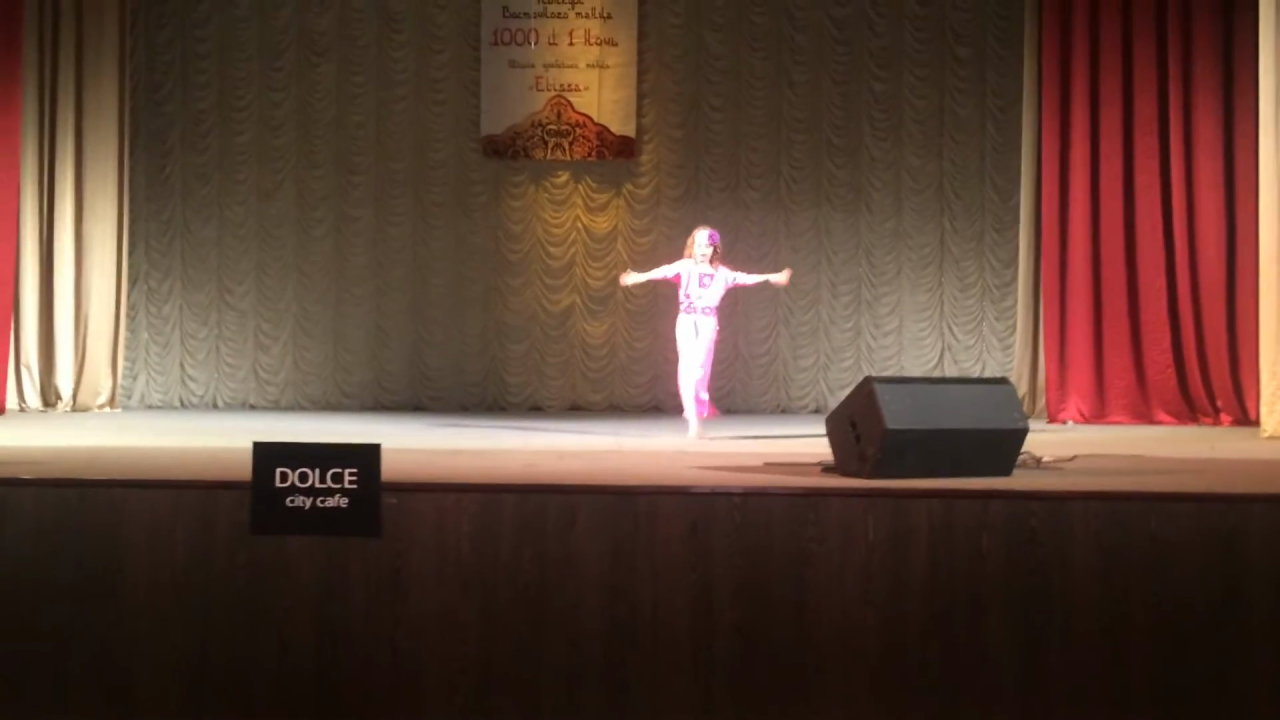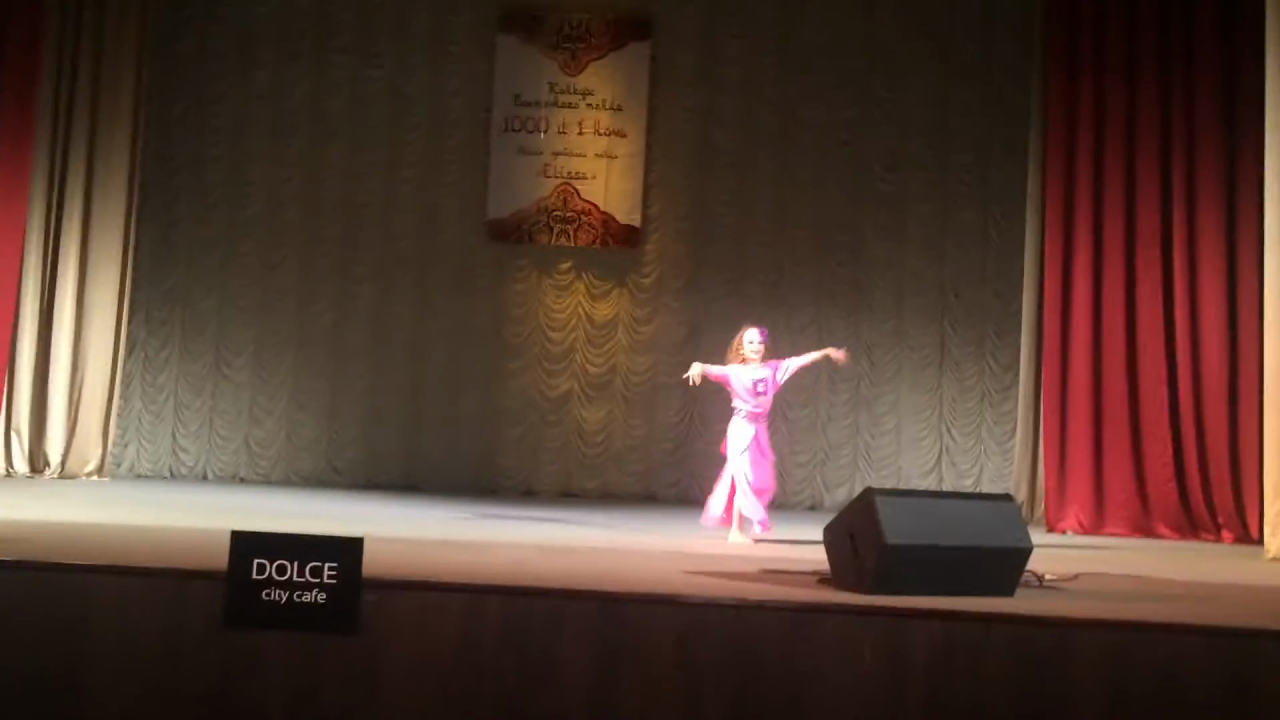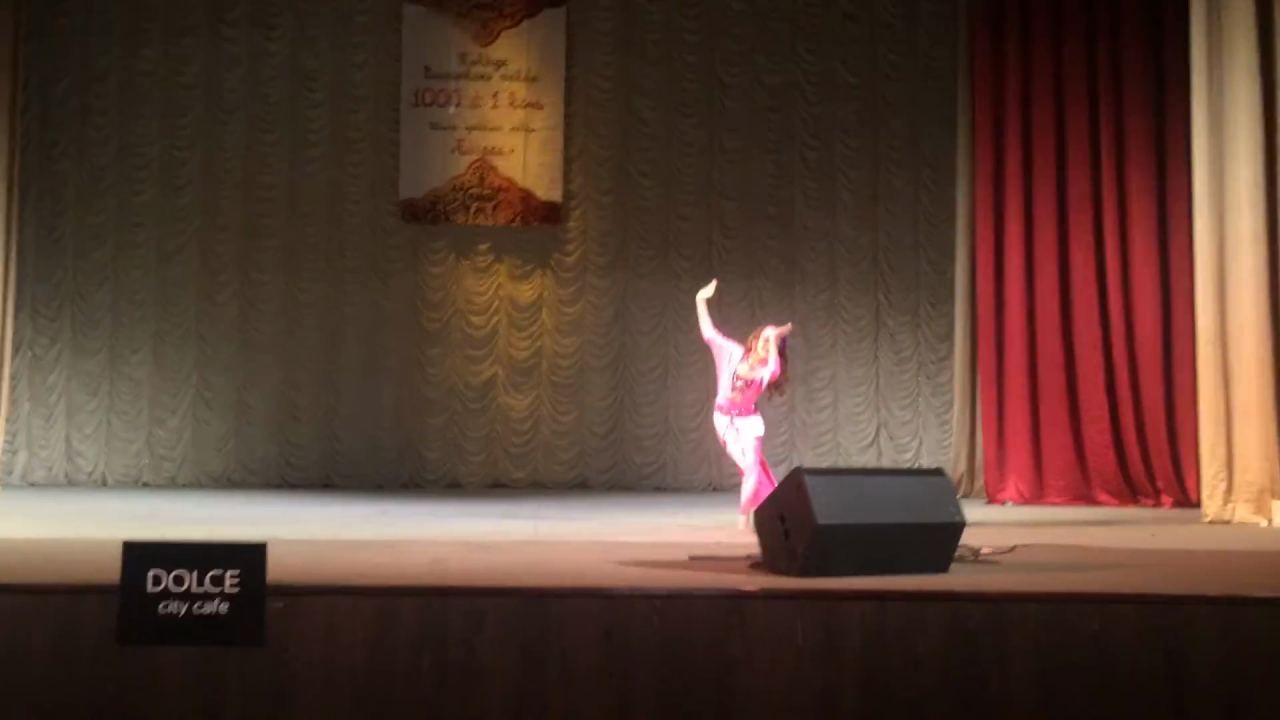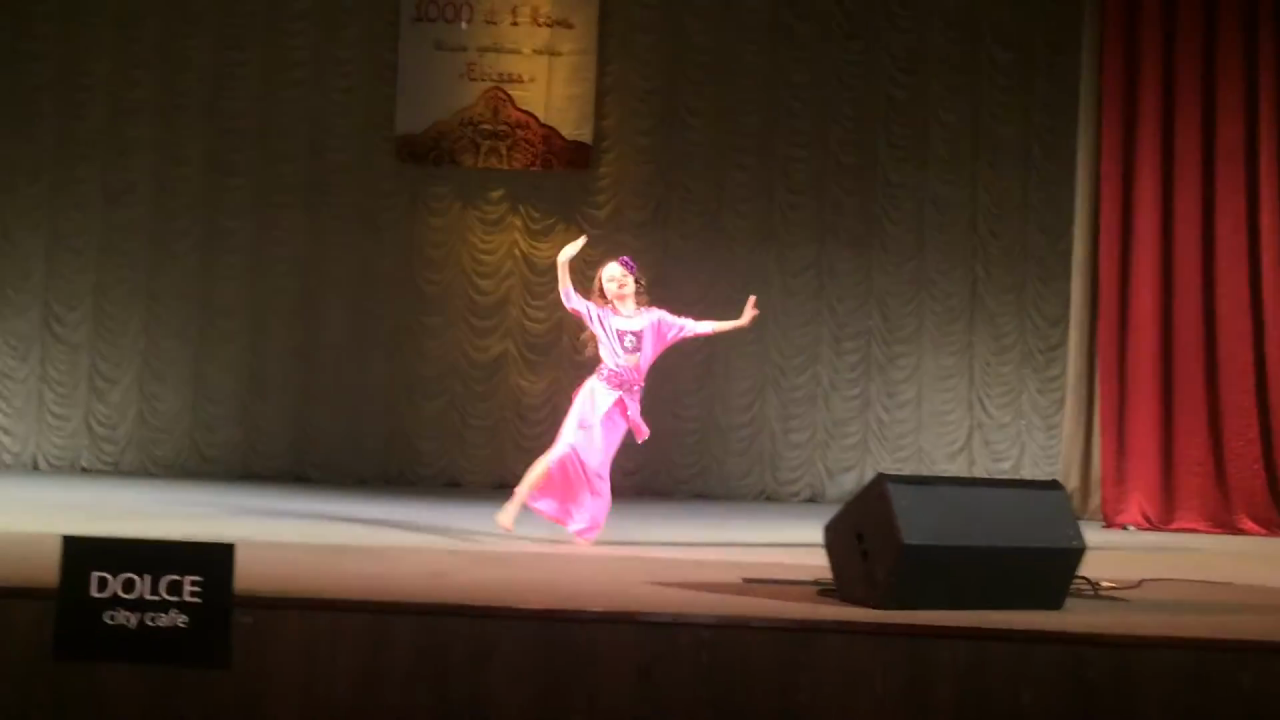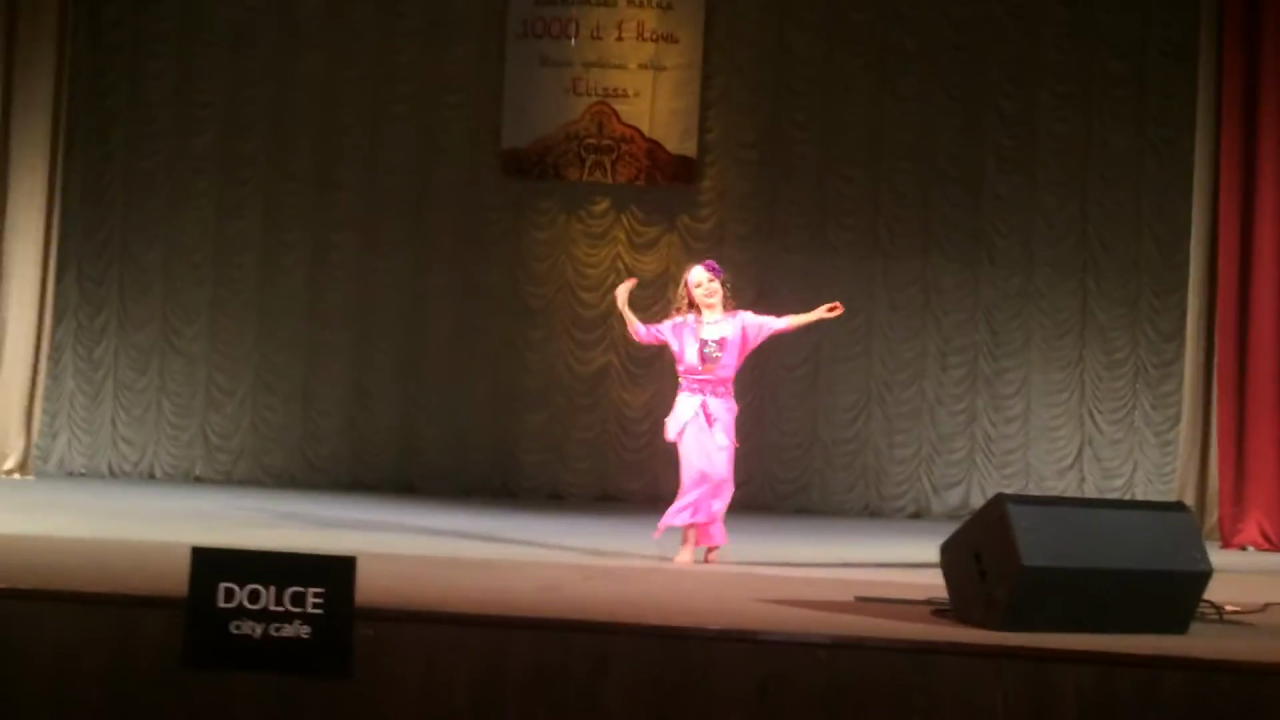
dt=1s
person 1, frame 1
left shoulder: (721, 272)
right shoulder: (684, 266)
left elbow: (745, 278)
right elbow: (660, 273)
left wrist: (772, 277)
right wrist: (636, 277)
left hip: (707, 323)
right hip: (687, 322)
left knee: (697, 367)
right knee: (688, 367)
left ankle: (695, 418)
right ankle: (693, 418)
person 1, frame 2
left shoulder: (773, 368)
right shoulder: (736, 370)
left elbow: (800, 361)
right elbow: (715, 371)
left wrist: (826, 352)
right wrist: (699, 368)
left hip: (761, 429)
right hip: (742, 427)
left knee: (764, 479)
right knee: (745, 478)
right ankle: (735, 530)
person 1, frame 3
left shoulder: (766, 371)
right shoulder: (733, 353)
left elbow: (775, 368)
right elbow: (708, 331)
left wrist: (776, 339)
right wrist: (701, 300)
left hip: (747, 420)
right hip: (724, 418)
left knee: (751, 462)
right knee: (747, 463)
left ankle: (746, 514)
person 1, frame 4
left shoulder: (655, 318)
right shoulder: (601, 315)
left elbow: (695, 327)
right elbow: (570, 300)
left wrist: (737, 322)
right wrist: (563, 261)
left hip: (626, 400)
right hip: (597, 392)
left knee: (596, 464)
right knee: (565, 450)
left ankle: (583, 526)
right ankle: (514, 504)
person 1, frame 5
left shoulder: (739, 321)
right shoulder: (681, 324)
left elbow: (777, 324)
right elbow: (642, 335)
left wrist: (815, 315)
right wrist: (625, 308)
left hip: (719, 406)
right hip: (688, 405)
left knee: (718, 474)
right knee: (695, 471)
left ankle: (709, 539)
right ankle: (690, 542)
